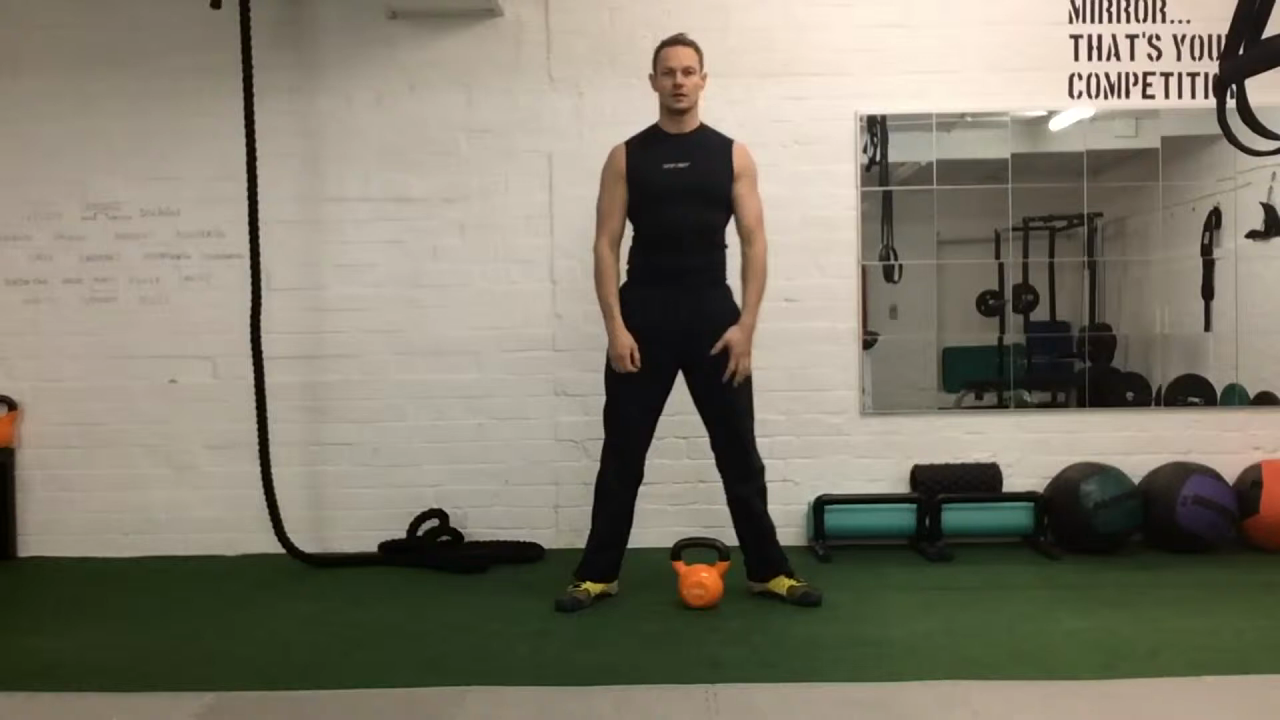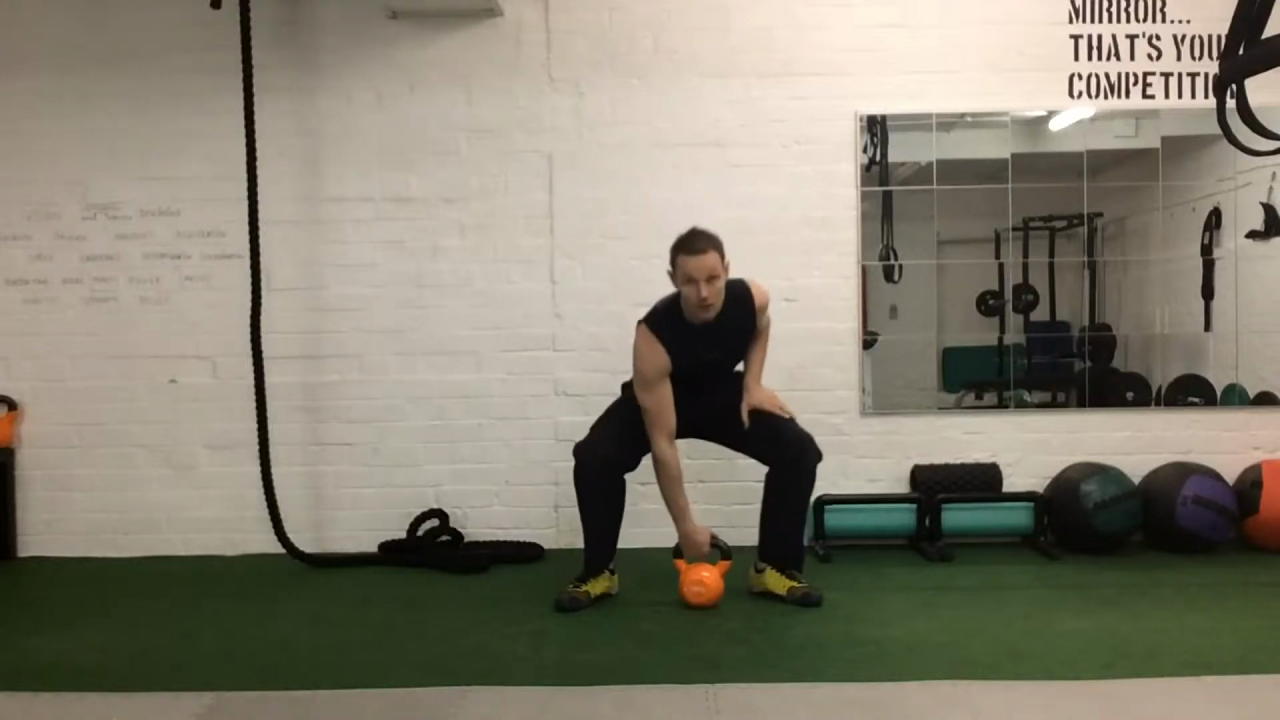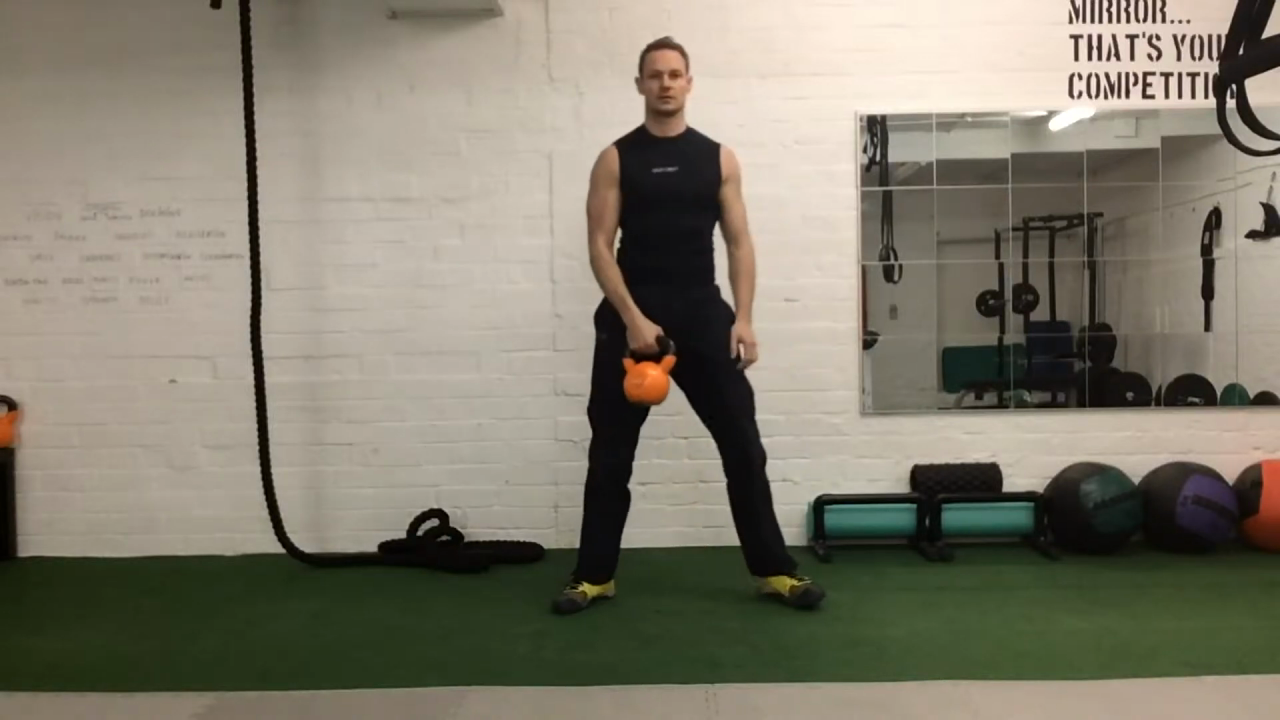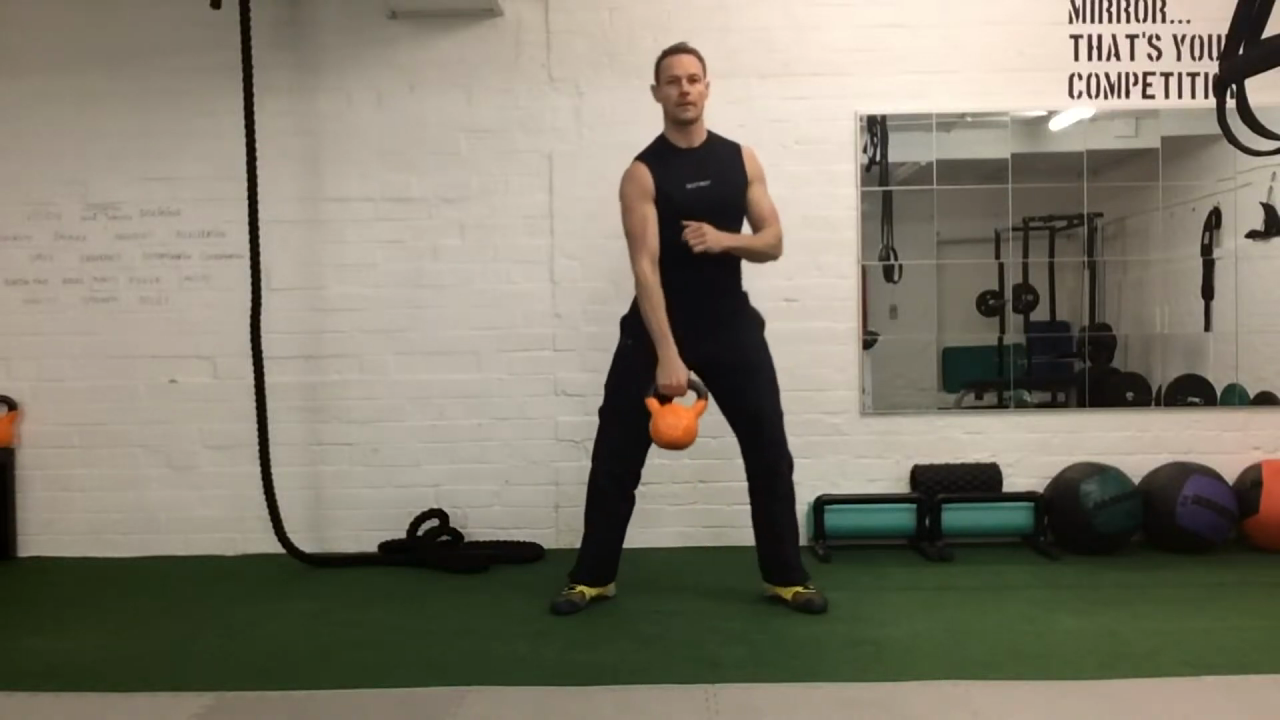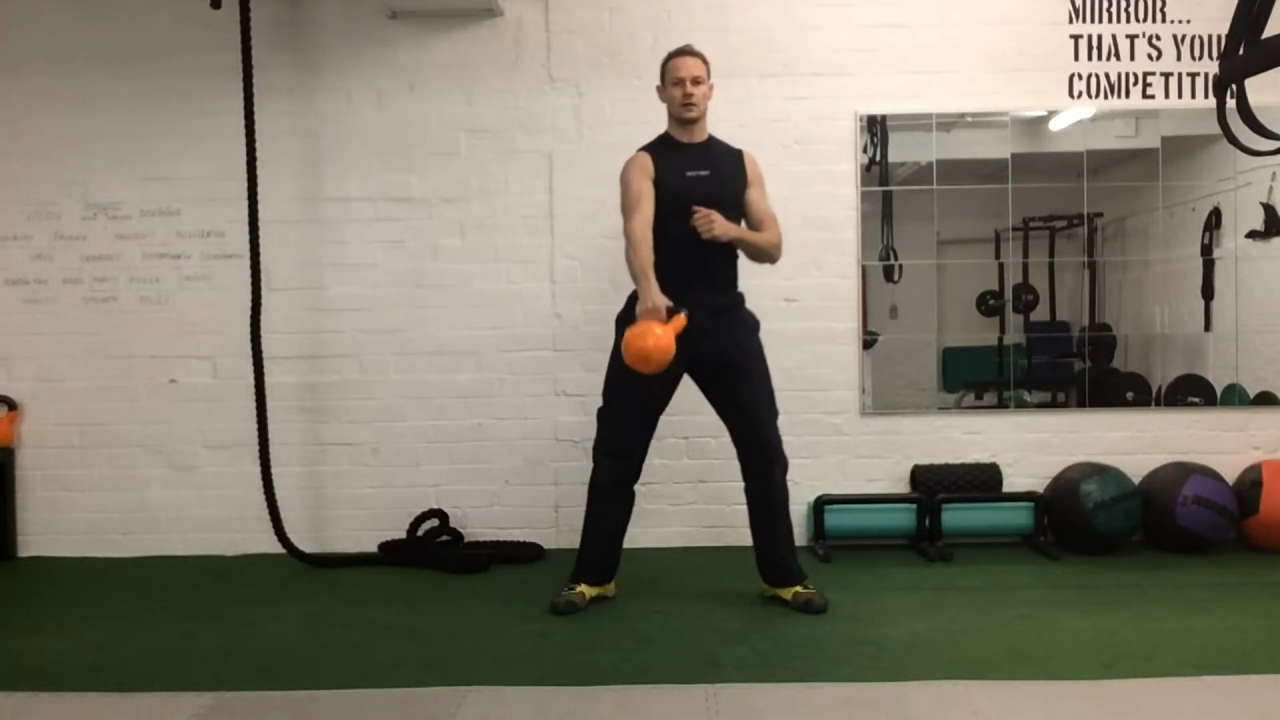
dt=1s
person 1, frame 1
left shoulder: (733, 155)
right shoulder: (626, 157)
left elbow: (754, 243)
right elbow: (606, 246)
left wrist: (746, 324)
right wrist: (615, 325)
left hip: (714, 319)
right hip: (644, 320)
left knee: (739, 453)
right knee: (623, 454)
left ankle: (767, 570)
right ankle: (597, 574)
person 1, frame 2
left shoulder: (752, 298)
right shoulder: (654, 337)
right elbow: (663, 445)
left wrist: (752, 383)
right wrist: (686, 527)
left hip: (723, 395)
right hip: (659, 403)
left knee: (799, 452)
right knee: (593, 460)
left ankle: (775, 568)
right ankle: (598, 573)
person 1, frame 3
left shoulder: (718, 157)
right shoulder: (616, 159)
left elbow: (739, 242)
right elbow: (599, 246)
left wrist: (744, 318)
right wrist: (632, 318)
left hip: (702, 314)
right hip: (632, 318)
left knee: (743, 446)
right knee: (610, 454)
left ankle: (774, 569)
right ankle: (594, 575)
person 1, frame 4
left shoulder: (740, 159)
right shoulder: (643, 173)
left elbow: (774, 241)
right elbow: (645, 267)
left wrist: (726, 239)
right wrist: (667, 355)
left hip: (730, 319)
right hip: (658, 322)
left knee: (770, 451)
right knee: (615, 454)
left ankle: (785, 575)
right ankle: (593, 576)
person 1, frame 5
left shoulder: (740, 162)
right shoulder: (644, 162)
left elbow: (773, 246)
right elbow: (637, 228)
left wrist: (733, 230)
right wrist: (647, 290)
left hip: (725, 322)
right hip: (655, 319)
left knee: (764, 451)
right knee: (616, 454)
left ankle: (783, 576)
right ankle: (594, 577)
